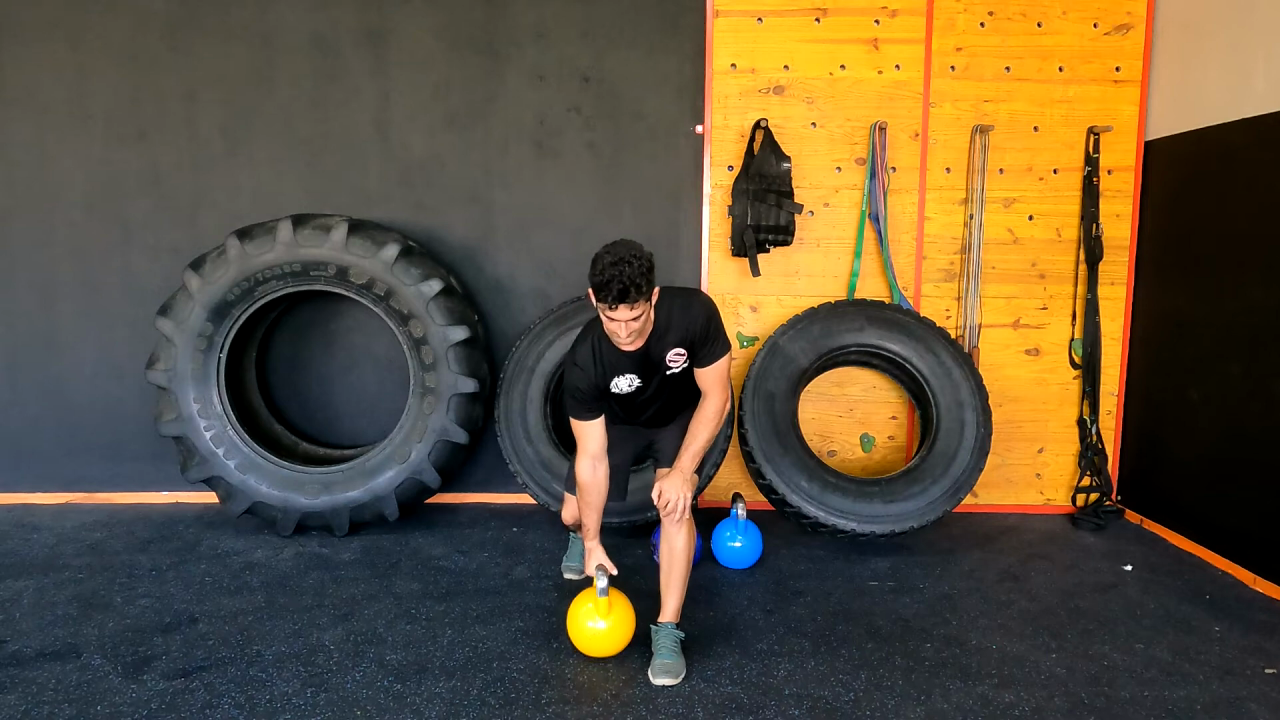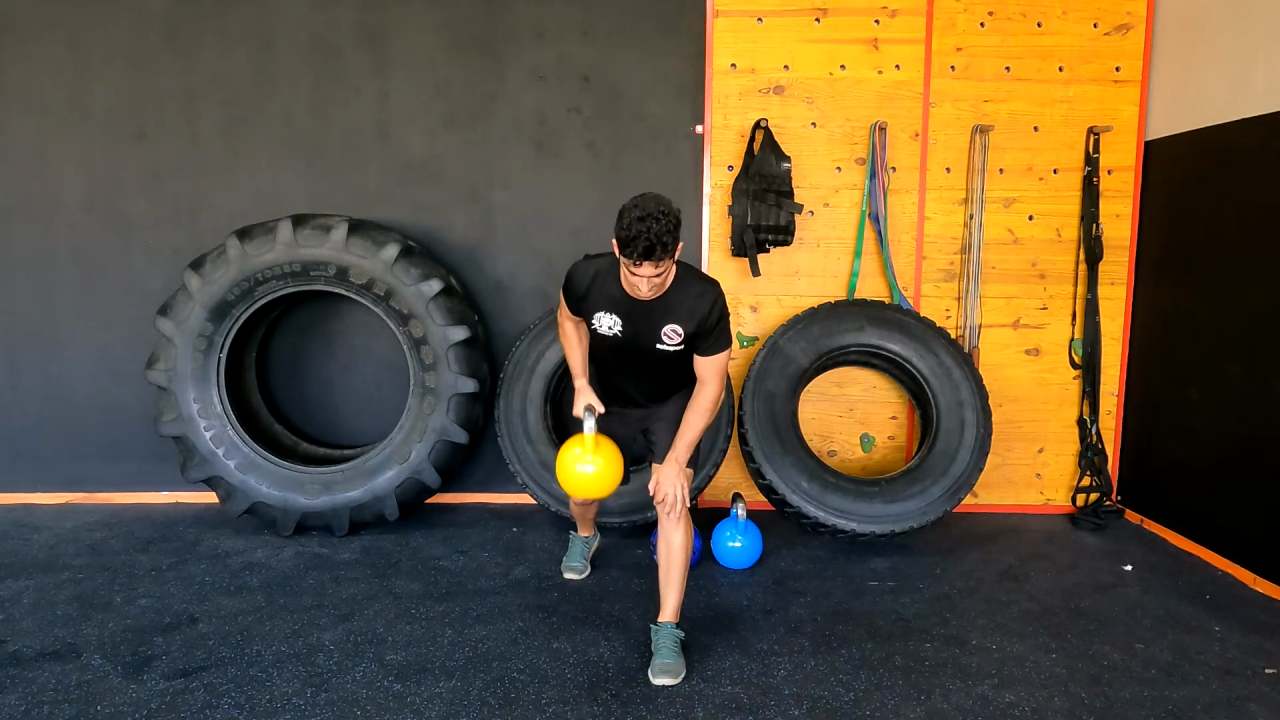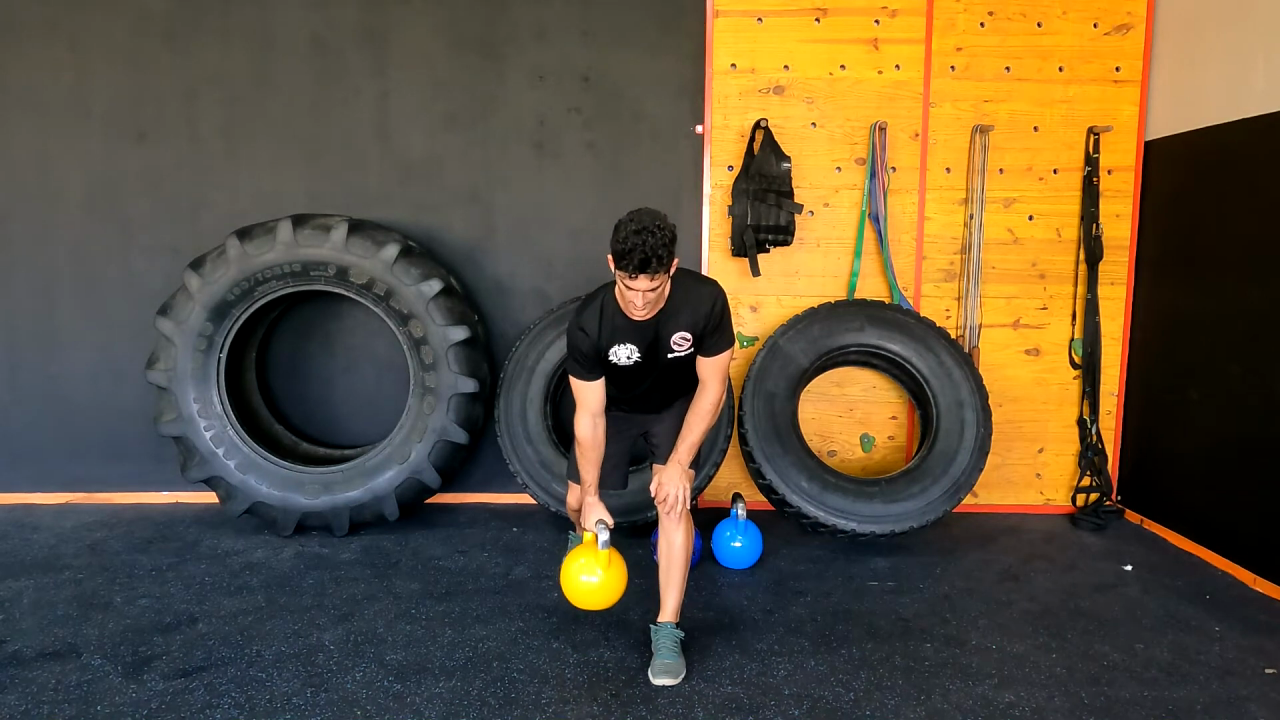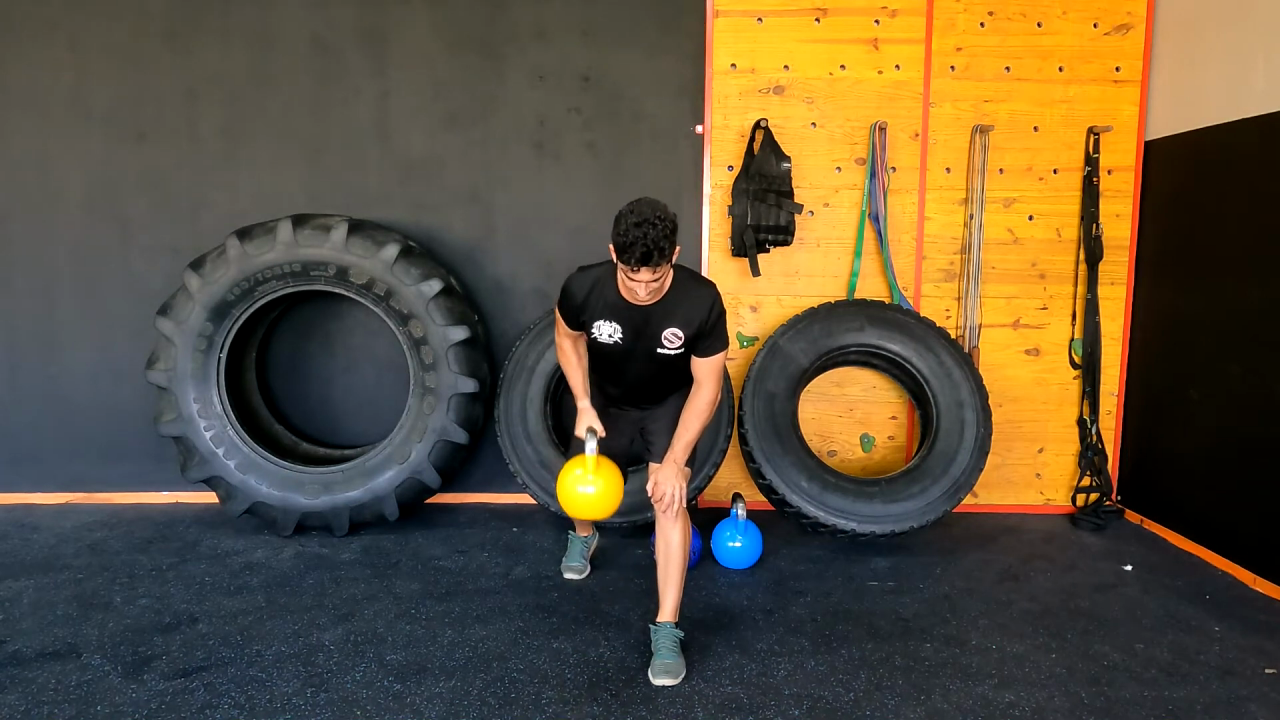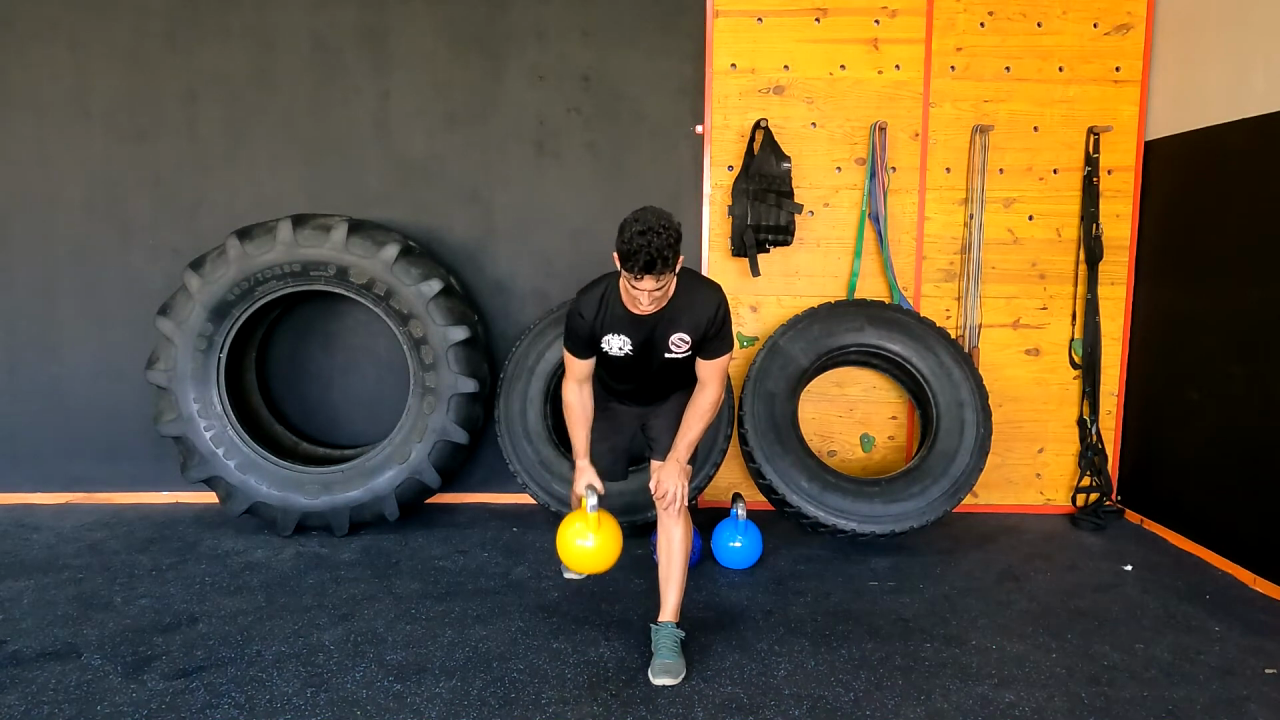
dt=1s
person 1, frame 1
left shoulder: (695, 313)
right shoulder: (584, 359)
left elbow: (716, 396)
right elbow: (591, 457)
left wrist: (682, 470)
right wrist: (593, 543)
left hip: (680, 417)
right hip: (616, 422)
left knee: (675, 507)
right knee: (574, 515)
left ankle: (667, 632)
right ankle: (582, 541)
person 1, frame 2
left shoulder: (704, 299)
right shoulder: (586, 277)
left elbow: (710, 385)
right elbow: (571, 321)
left wrist: (676, 459)
right wrist: (581, 383)
left hip: (674, 402)
right hip: (607, 399)
left knee: (672, 500)
right knee: (582, 491)
left ankle: (667, 630)
right ankle: (585, 536)
person 1, frame 3
left shoulder: (705, 300)
right shoulder: (589, 322)
left elbow: (712, 385)
right elbow: (590, 417)
left wrist: (679, 462)
right wrist: (593, 499)
left hip: (676, 404)
right hip: (614, 407)
left knee: (673, 500)
right knee: (578, 502)
left ankle: (667, 631)
right ankle: (583, 537)
person 1, frame 4
left shoulder: (701, 301)
right shoulder: (583, 287)
left elbow: (707, 386)
right elbow: (568, 338)
left wrist: (675, 460)
right wrist: (583, 406)
left hip: (670, 403)
right hip: (605, 401)
left knee: (670, 498)
left ankle: (666, 631)
right ankle: (583, 535)
person 1, frame 5
left shoulder: (707, 303)
right shoulder: (590, 305)
left elbow: (711, 385)
right elbow: (575, 382)
left wrist: (677, 458)
right wrist: (583, 462)
left hip: (673, 400)
right hip: (609, 399)
left knee: (671, 497)
right knee: (585, 487)
left ankle: (667, 630)
